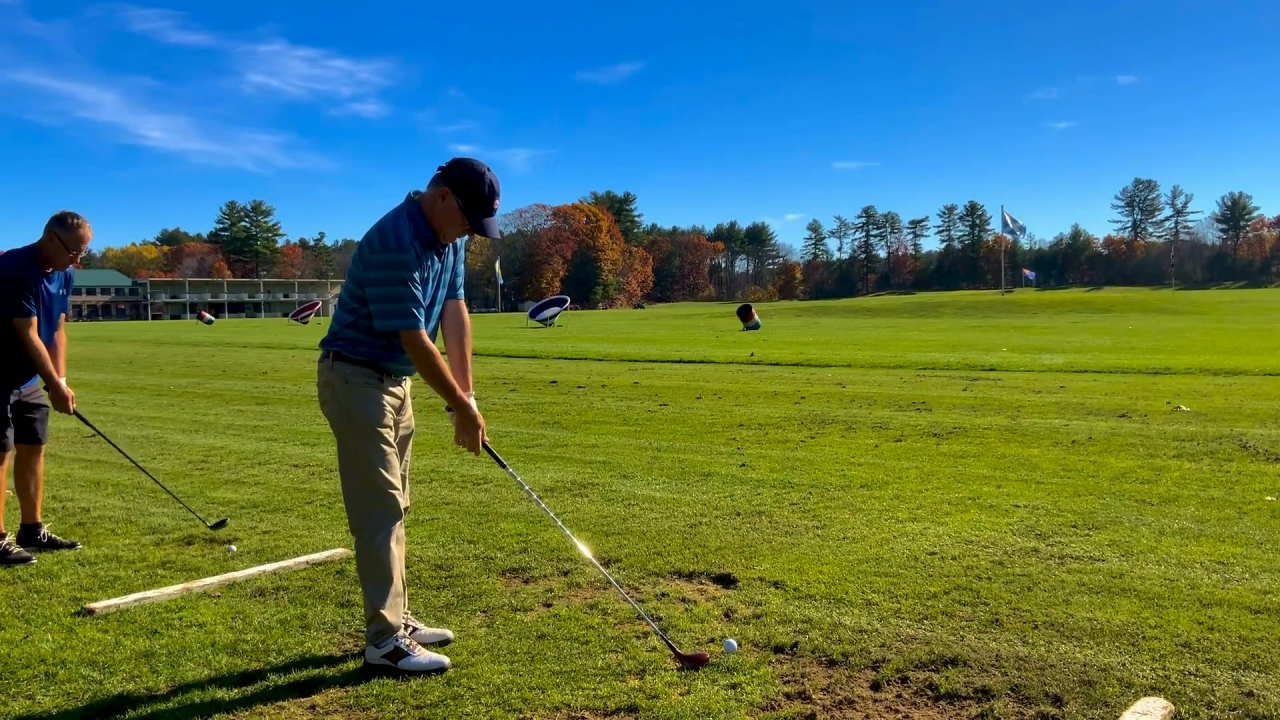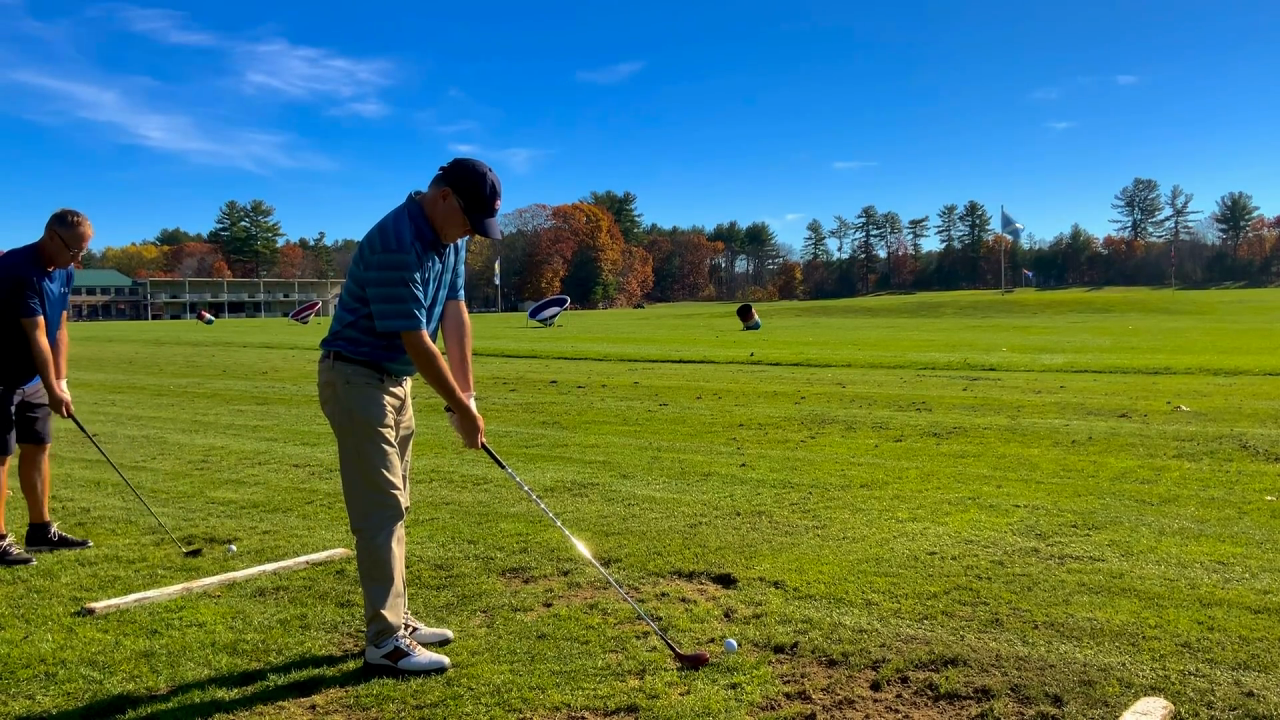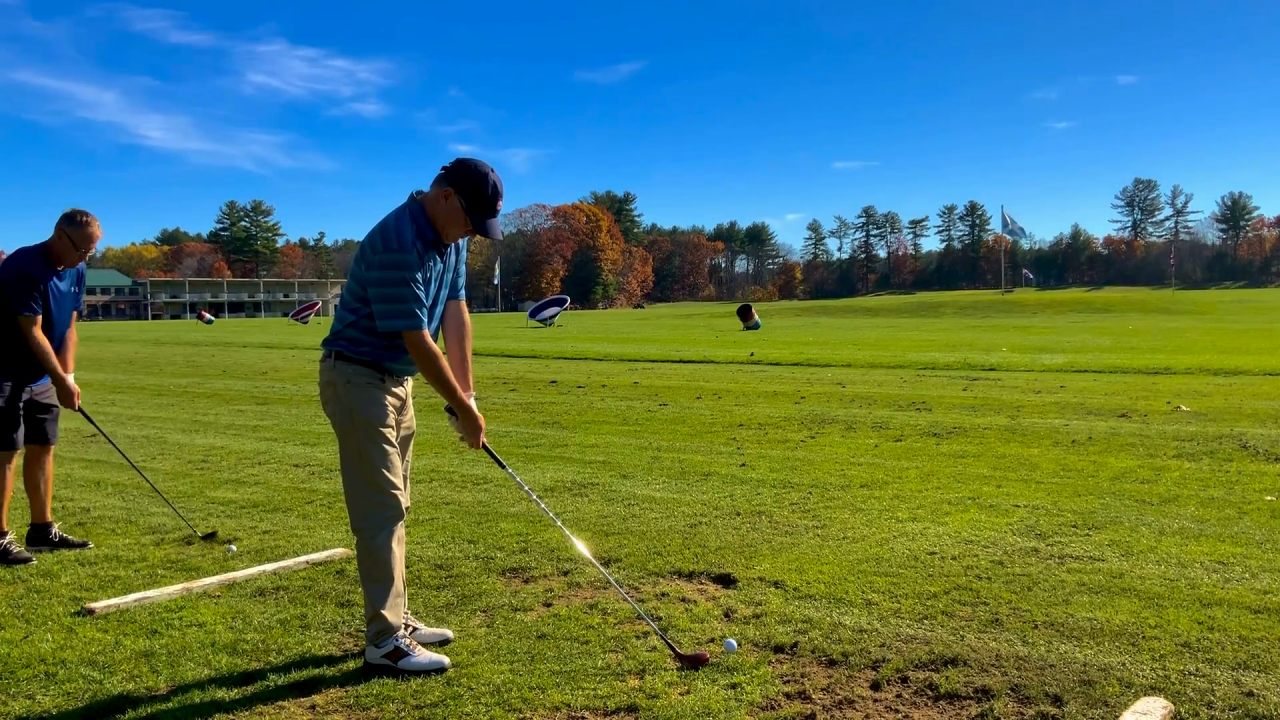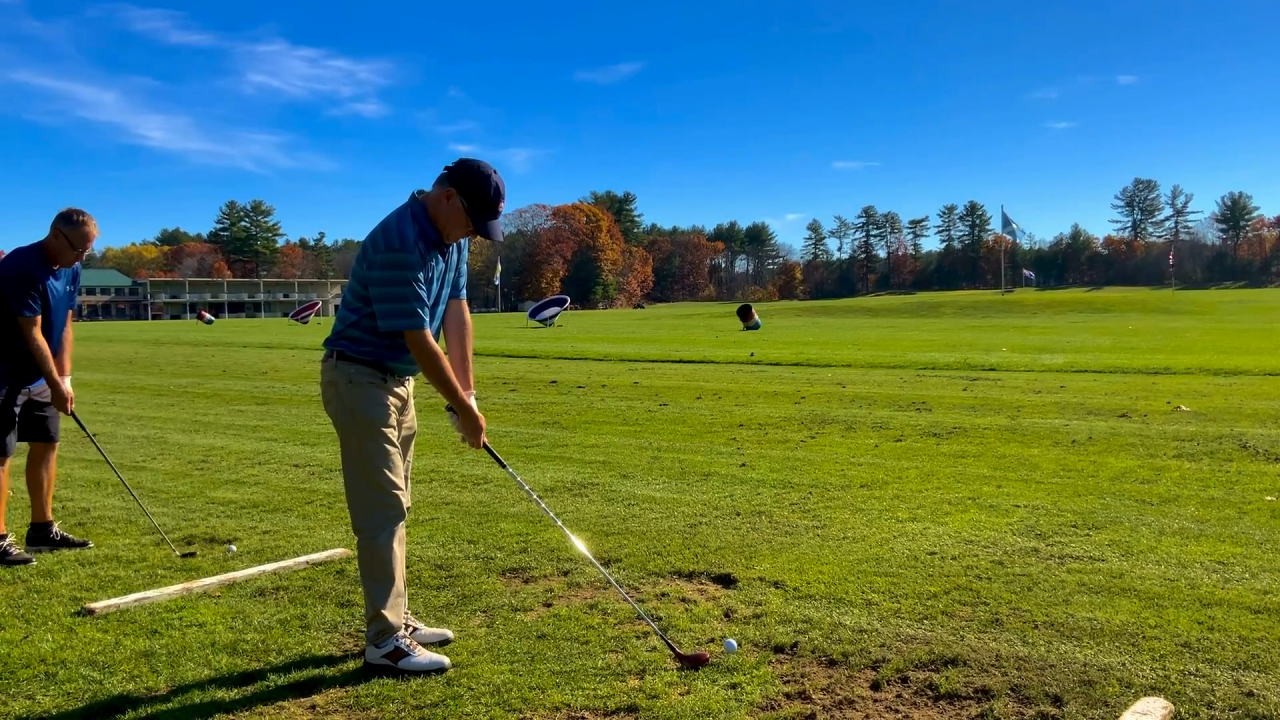
dt=0.3s
person 1, frame 1
left shoulder: (449, 237)
right shoulder: (395, 244)
left elbow: (454, 310)
right elbow: (416, 340)
left wrist: (466, 394)
right wrist: (462, 408)
left hip: (394, 380)
right hip: (356, 379)
left knee: (394, 507)
right knee: (379, 509)
left ankle: (397, 619)
right ankle: (385, 640)
person 1, frame 2
left shoulder: (449, 237)
right shoulder: (395, 245)
left elbow: (454, 311)
right elbow: (416, 341)
left wrist: (467, 394)
right wrist: (462, 409)
left hip: (393, 379)
right hip: (356, 380)
left knee: (393, 507)
right knee: (380, 510)
left ankle: (396, 619)
right ankle: (385, 640)
person 1, frame 3
left shoulder: (451, 237)
right shoulder: (397, 244)
left elbow: (455, 311)
right elbow: (417, 340)
left wrist: (467, 394)
right wrist: (463, 409)
left hip: (395, 379)
right hip: (358, 379)
left knee: (394, 507)
right knee: (380, 509)
left ankle: (397, 619)
right ankle: (385, 640)
person 1, frame 4
left shoulder: (451, 236)
right shoulder: (399, 244)
left elbow: (456, 310)
right elbow: (419, 340)
left wrist: (467, 393)
right wrist: (464, 409)
left hip: (396, 379)
right hip: (359, 379)
left knee: (394, 507)
right knee: (381, 510)
left ankle: (396, 619)
right ankle: (385, 640)
person 2, frame 1
left shoulder: (63, 275)
left elbow: (57, 330)
right elbow: (29, 336)
left wrist: (60, 382)
right wrist: (55, 386)
left knee: (32, 448)
left ankle: (32, 531)
person 2, frame 2
left shoulder: (64, 273)
left elbow: (58, 329)
right elbow: (37, 336)
left wrist: (61, 382)
right wrist: (52, 389)
left hip: (29, 376)
left knee: (36, 449)
left ankle: (41, 531)
person 2, frame 3
left shoulder: (76, 272)
left elbow: (68, 327)
right elbow: (32, 332)
left wrist: (67, 377)
right wrist: (61, 380)
left hip: (40, 375)
left knee: (42, 448)
left ankle: (42, 530)
person 2, frame 4
left shoulder: (71, 271)
left elbow: (64, 327)
right elbow: (31, 334)
left wrist: (64, 379)
right wrist: (56, 385)
left hip: (37, 376)
left knee: (46, 445)
left ankle: (42, 529)
